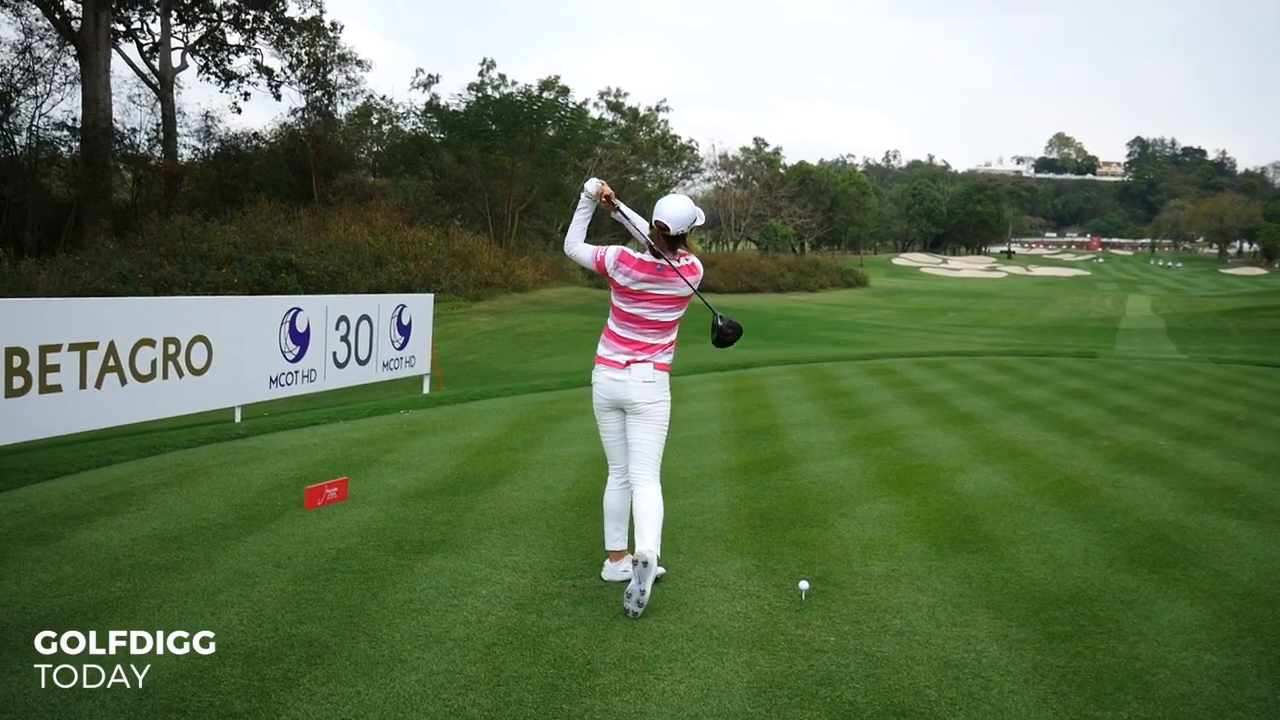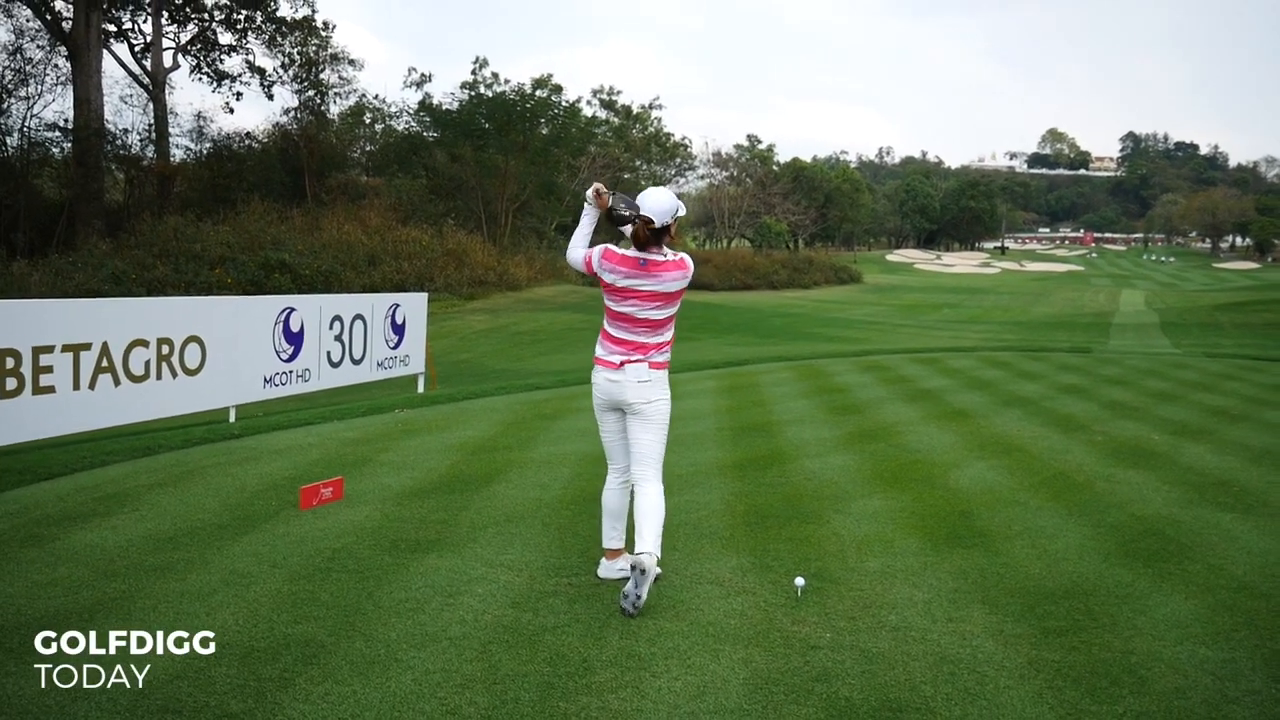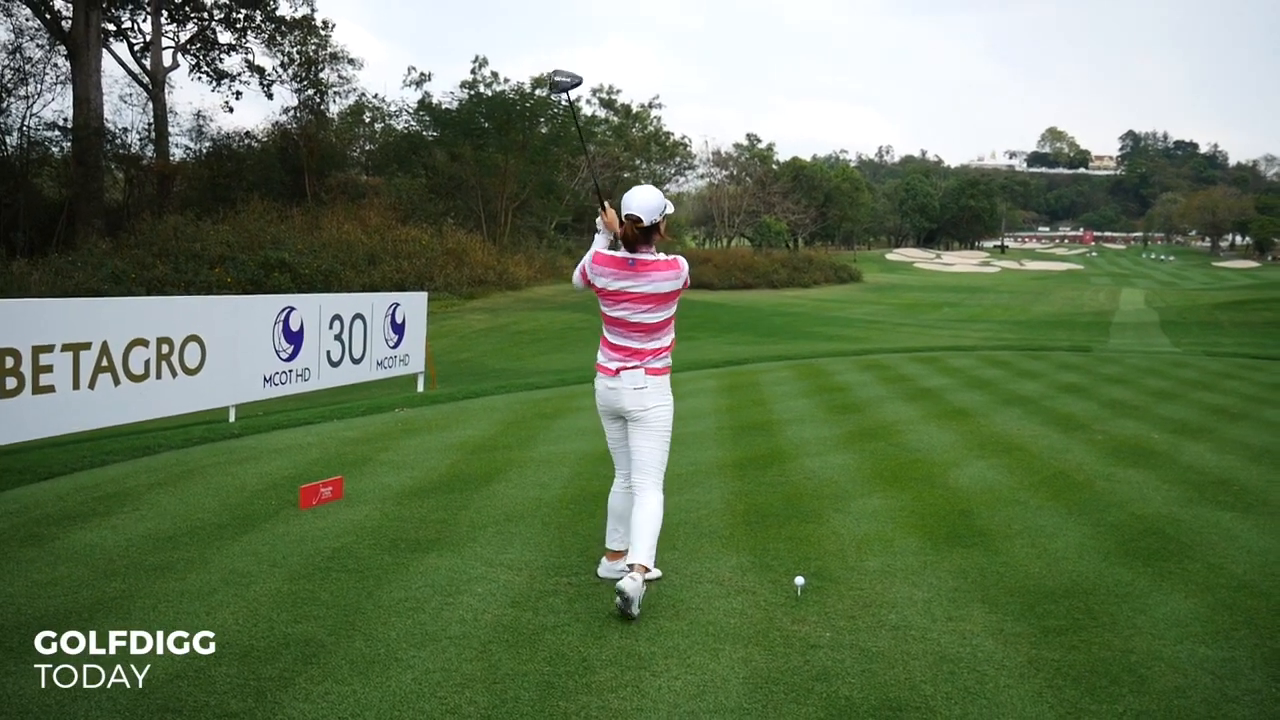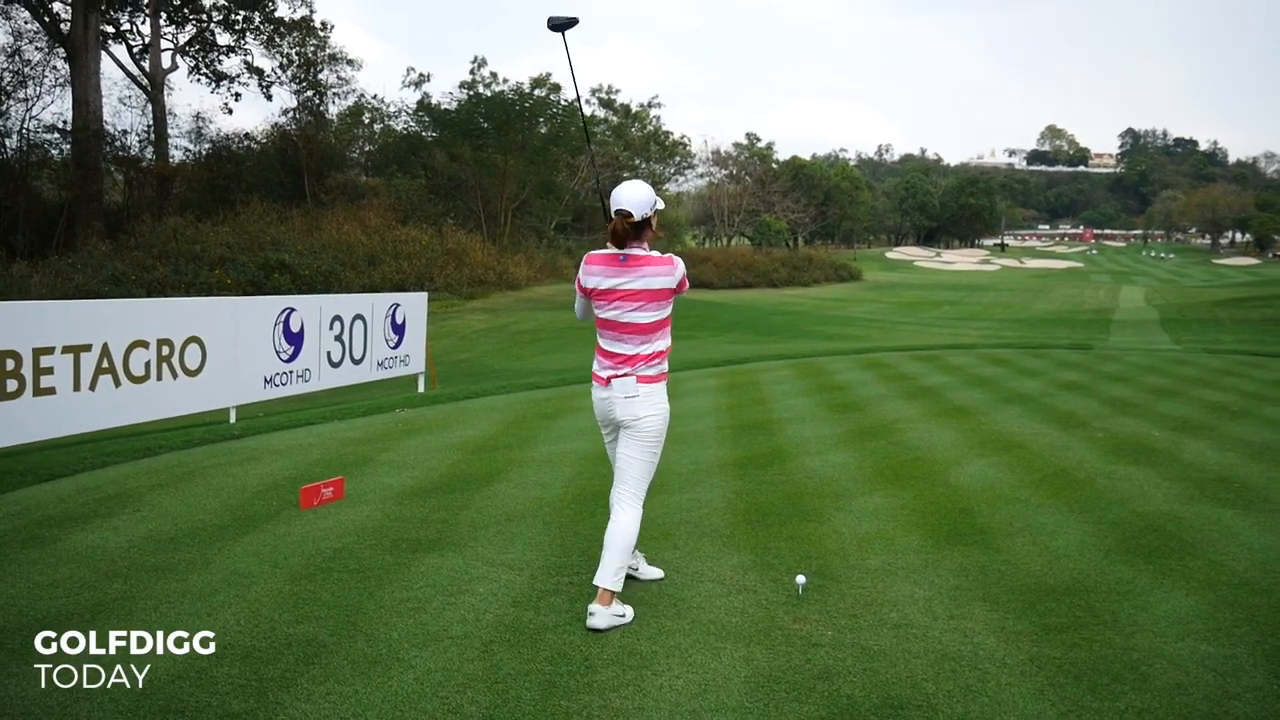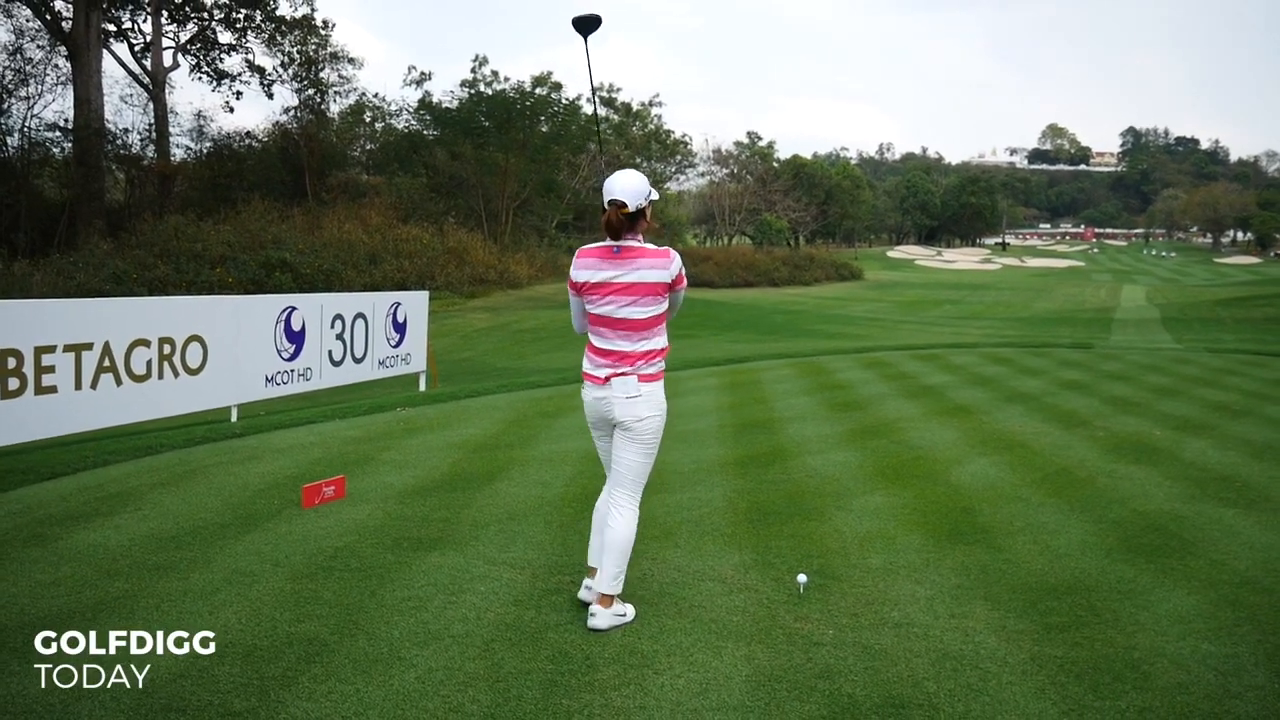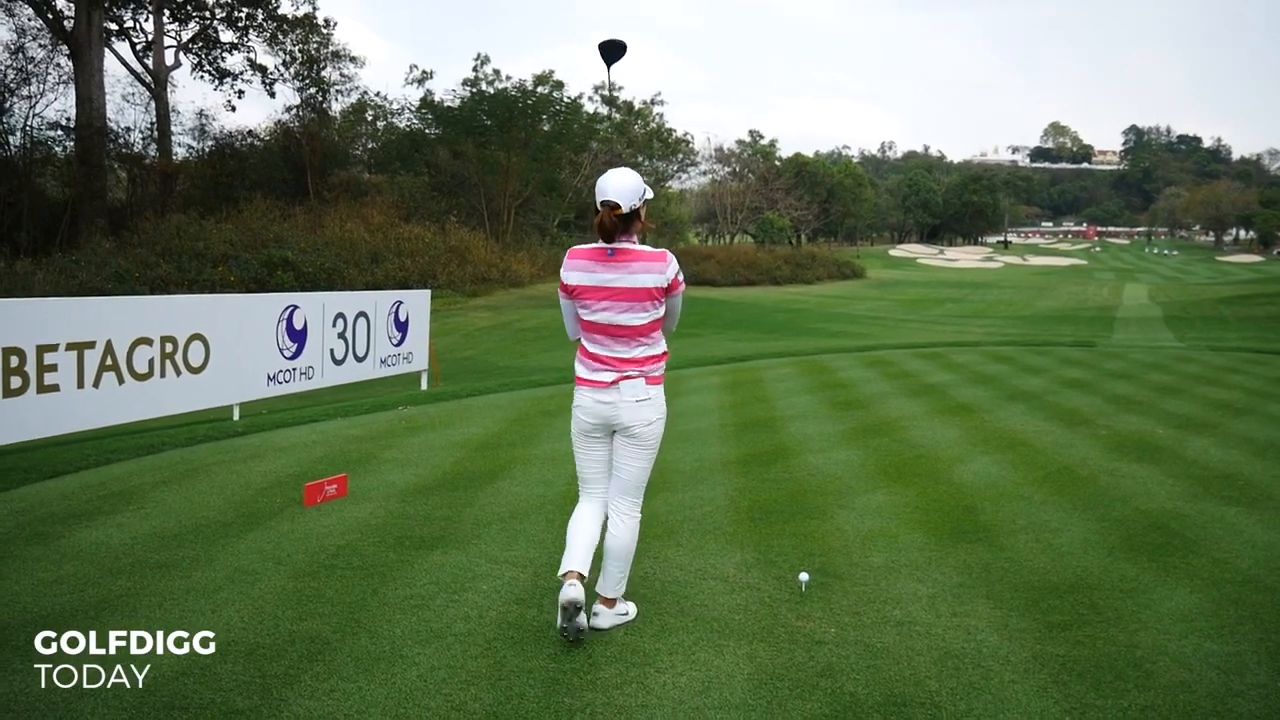
dt=0.2s
person 1, frame 1
left shoulder: (622, 261)
right shoulder: (693, 271)
left elbow: (572, 247)
right elbow: (661, 249)
left wrist: (590, 198)
right wrist: (617, 206)
left hip: (607, 379)
right hip: (649, 385)
left knee: (619, 473)
right knee: (645, 478)
left ankle: (616, 559)
right ankle: (646, 553)
person 1, frame 2
left shoulder: (608, 259)
right shoulder: (683, 266)
left elbow: (573, 255)
left wrist: (592, 208)
right wrist: (613, 211)
left hip: (606, 379)
right hip: (648, 385)
left knee: (618, 472)
right knee: (648, 479)
left ankle: (613, 557)
right ankle: (646, 556)
person 1, frame 3
left shoulder: (599, 263)
right shoulder: (678, 269)
left elbow: (577, 281)
left wrist: (605, 235)
right wrist: (617, 232)
left hip: (608, 386)
right hip: (649, 391)
left knee: (626, 476)
right knee: (649, 487)
left ankle: (616, 557)
right ankle: (634, 572)
person 1, frame 4
left shoulder: (591, 264)
right shoulder: (672, 267)
left hip: (604, 392)
right hip: (644, 397)
left knee: (625, 480)
right knee: (631, 498)
left ankle: (623, 558)
right ankle: (603, 601)
person 1, frame 5
left shoulder: (583, 260)
right shoulder: (667, 261)
left hip: (596, 391)
right hip: (641, 395)
left knee: (615, 485)
right knee: (626, 499)
left ankle: (595, 574)
right ankle: (605, 602)
person 1, frame 6
left shoulder: (574, 262)
right shoulder: (662, 264)
left elbow: (574, 331)
left hip: (589, 399)
right hip: (641, 400)
left knee: (592, 496)
right knee: (625, 505)
left ankle: (572, 581)
right ankle: (608, 603)
